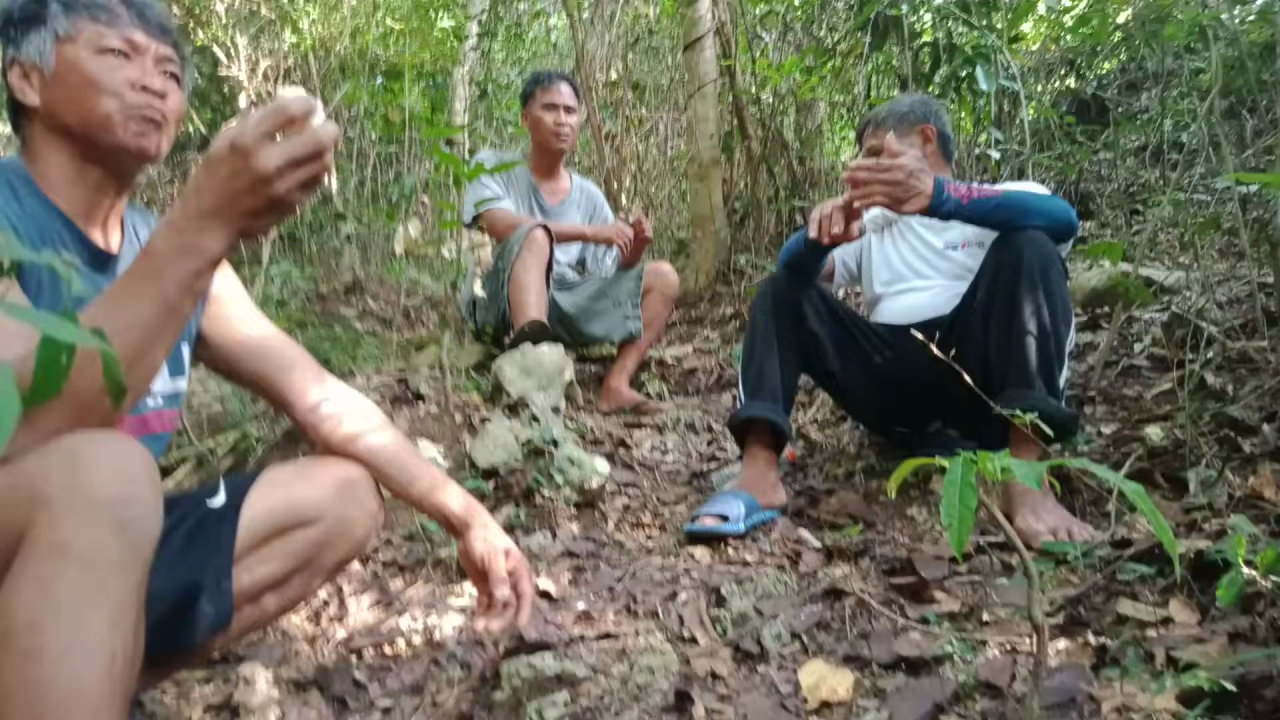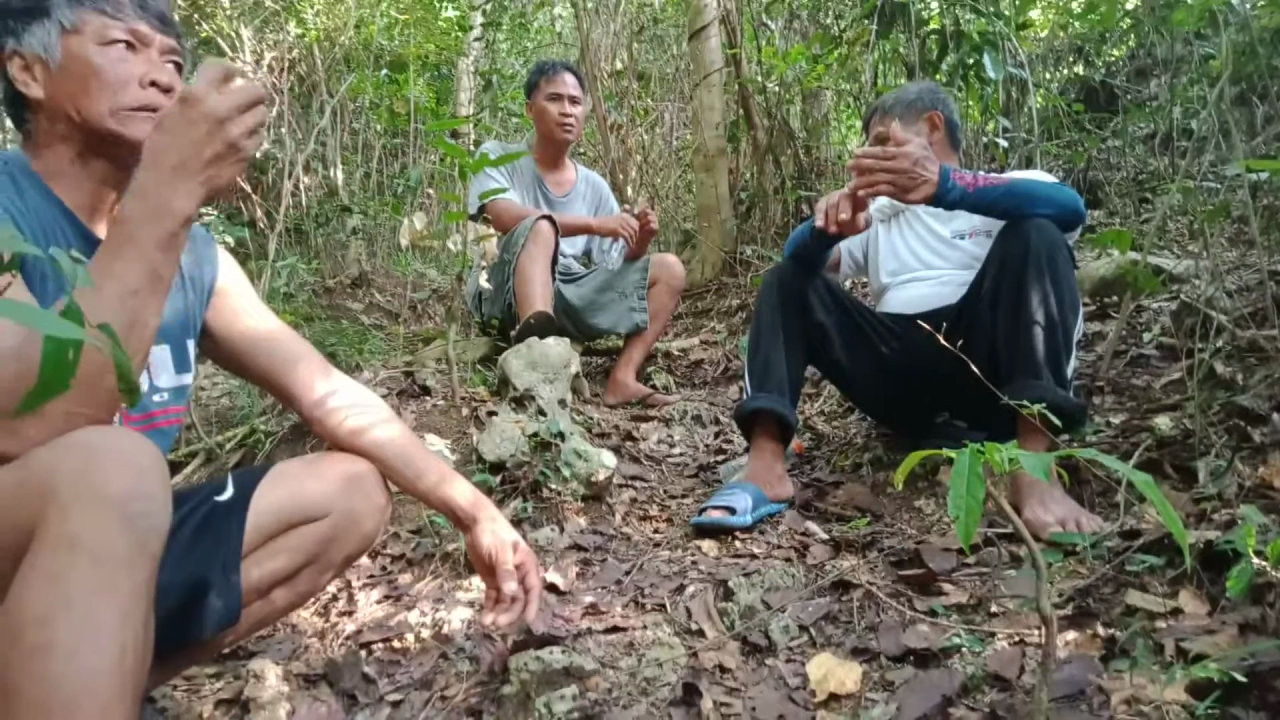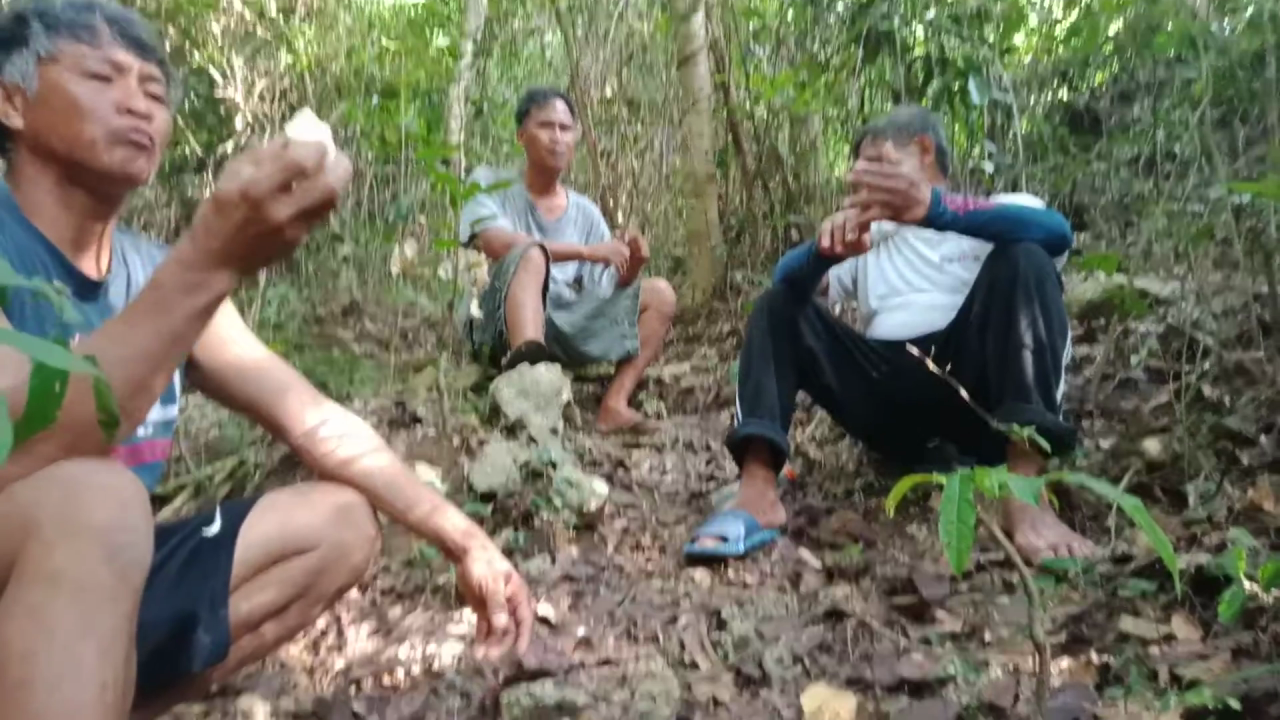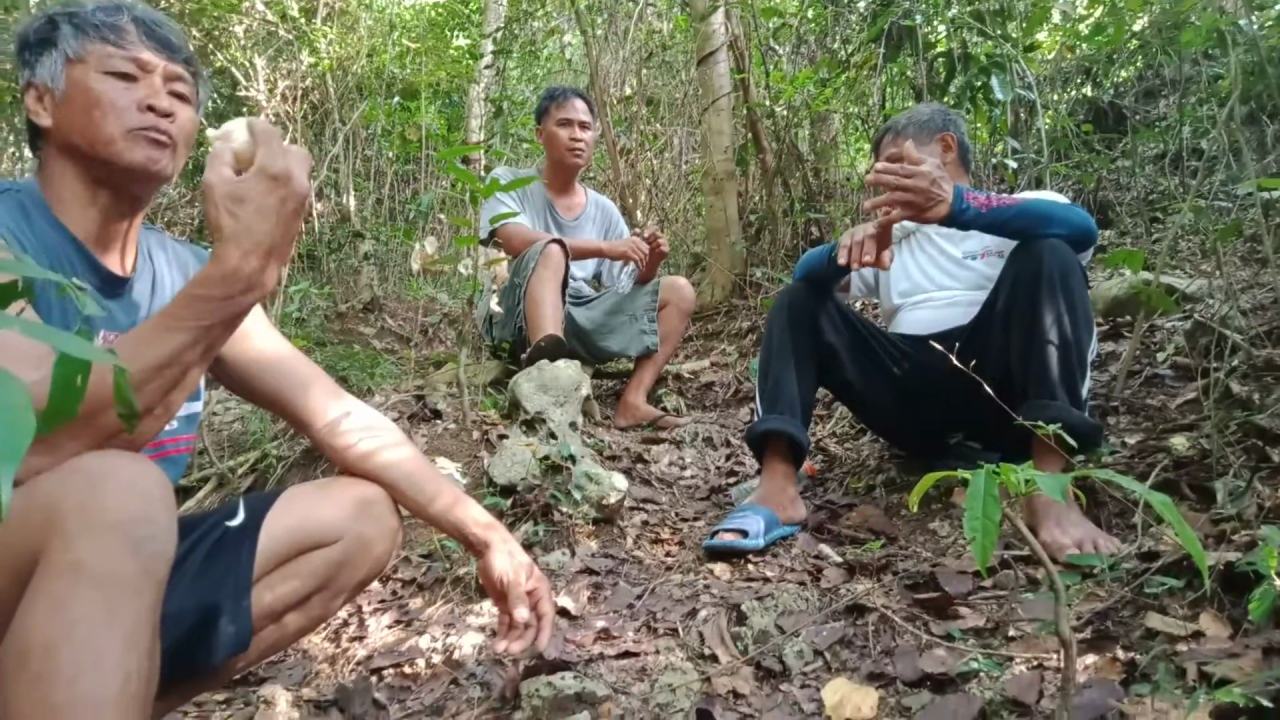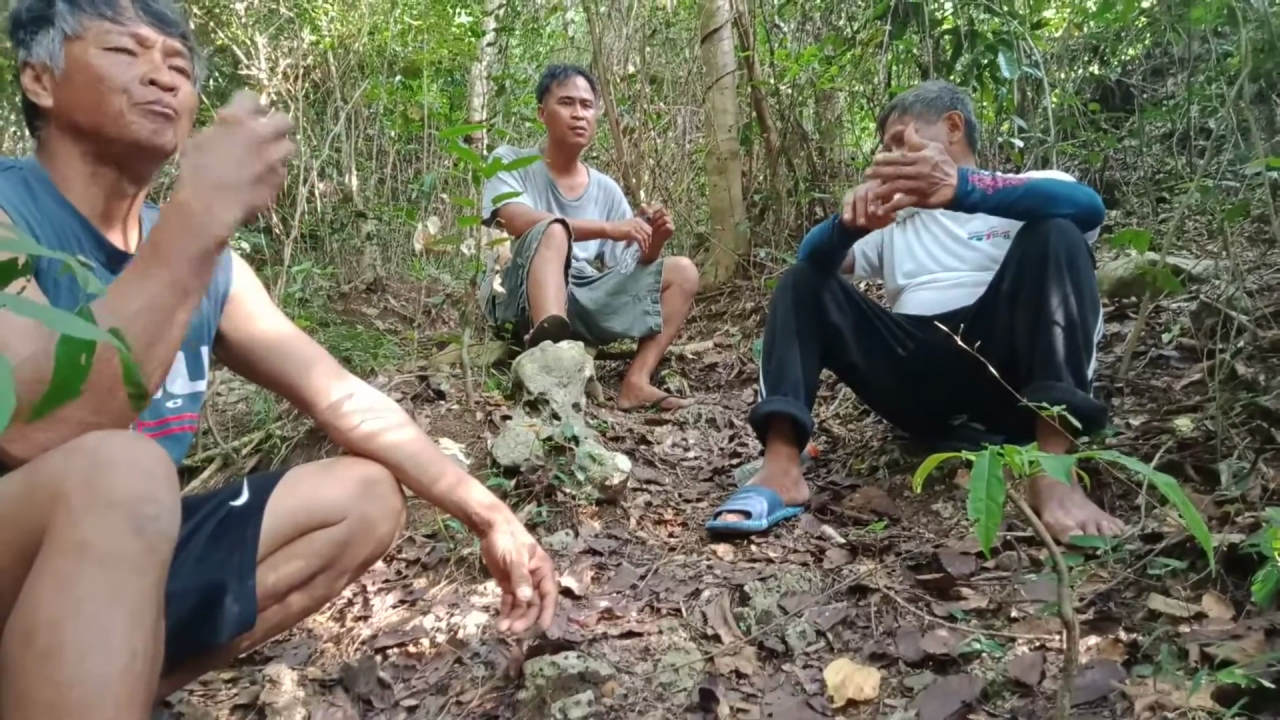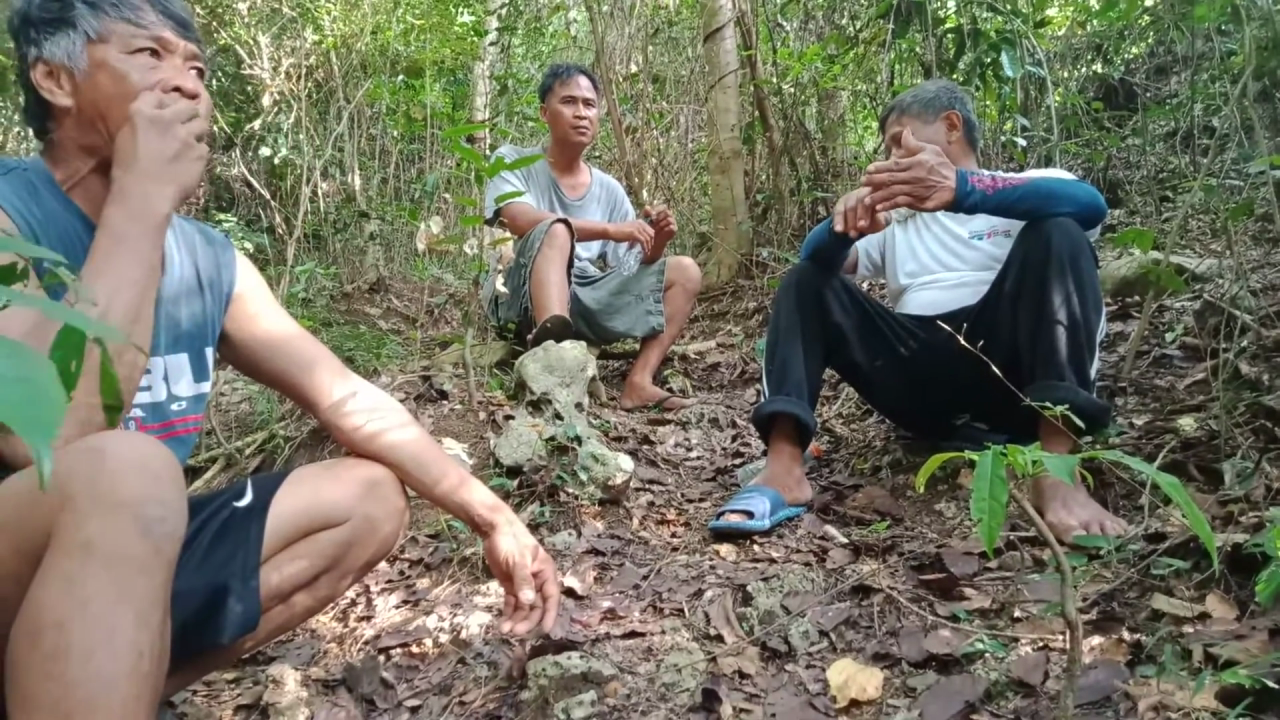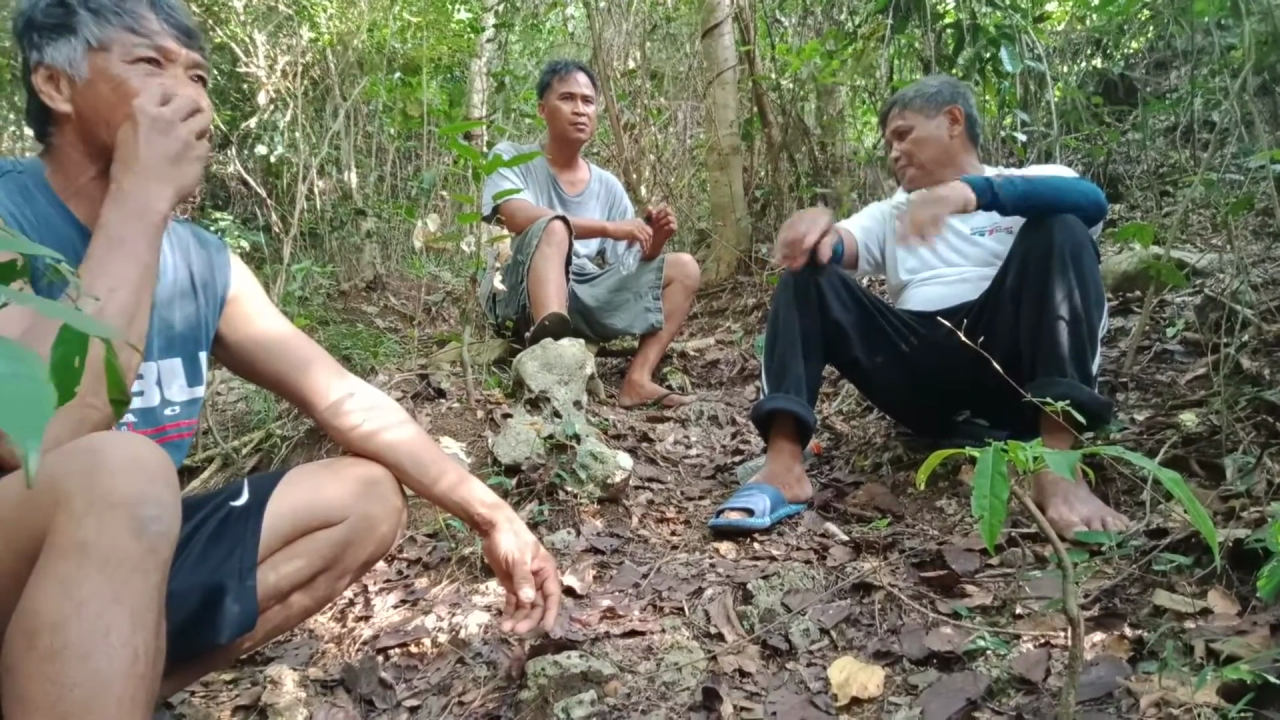
dt=0.5s
person 1, frame 1
left shoulder: (169, 251)
left elbow: (320, 396)
left wrist: (463, 515)
right wrist: (205, 226)
left hip: (102, 552)
left knee: (344, 495)
right knee: (104, 470)
person 1, frame 2
left shoulder: (189, 256)
left elbow: (328, 392)
left wrist: (472, 510)
right wrist: (170, 191)
left hip: (111, 552)
left knee: (351, 491)
right knee: (113, 467)
person 1, frame 3
left shoulder: (159, 278)
left elbow: (315, 422)
left wrist: (460, 538)
right wrist: (210, 264)
left hip: (101, 583)
left knee: (341, 522)
right knee: (92, 503)
person 1, frame 4
left shoulder: (187, 273)
left elbow: (338, 415)
left wrist: (483, 533)
right wrist: (242, 271)
left hip: (120, 573)
left knee: (361, 516)
right knee: (116, 490)
person 1, frame 5
left shoulder: (206, 265)
left elbow: (342, 397)
left wrist: (486, 513)
right wrist: (202, 214)
left hip: (120, 558)
left knee: (365, 495)
right knee: (118, 471)
person 1, frame 6
left shoulder: (209, 260)
left elbow: (347, 398)
left wrist: (491, 515)
right wrist: (142, 199)
left hip: (129, 559)
left knee: (369, 497)
right knee: (126, 470)
person 1, frame 7
left shoulder: (202, 263)
left elbow: (344, 399)
left wrist: (488, 513)
right wrist: (141, 196)
left hip: (120, 557)
left knee: (366, 496)
right knee: (118, 469)
person 2, frame 1
left shoulder: (1001, 201)
right shoulder: (874, 227)
left elbow: (1061, 219)
right elbow: (792, 266)
left wrist: (936, 195)
right wrist: (823, 233)
left hip: (979, 372)
right hip: (895, 385)
left knee: (1025, 246)
right knee: (781, 290)
left ankle: (1026, 479)
right ankle: (758, 474)
person 2, frame 2
left shoulder: (1012, 190)
right shoulder: (881, 216)
left elbow: (1069, 207)
right elbow: (797, 257)
left wrist: (942, 185)
right wrist: (826, 223)
left hip: (987, 363)
right hip: (903, 377)
left knee: (1033, 235)
right knee: (786, 280)
left ankle: (1033, 468)
right ankle: (765, 466)
person 2, frame 3
left shoulder: (995, 218)
right shoulder: (870, 241)
left elbow: (1056, 233)
right elbow: (787, 278)
left wrist: (932, 208)
right wrist: (827, 248)
left hip: (974, 389)
right hip: (894, 405)
left knee: (1021, 258)
right knee: (777, 305)
left ankle: (1025, 494)
right ankle: (757, 492)
person 2, frame 4
left shoulder: (1021, 212)
right shoulder: (893, 238)
left elbow: (1081, 228)
right elbow: (806, 274)
left wrist: (955, 205)
right wrist: (847, 249)
left hip: (999, 387)
right hip: (916, 400)
left knee: (1045, 255)
right knee: (797, 301)
left ankle: (1049, 490)
right ankle: (778, 487)
person 2, frame 5
left shoulder: (1026, 190)
right shoulder: (896, 218)
left elbow: (1088, 207)
right elbow: (812, 256)
left wrist: (961, 187)
right wrist: (851, 222)
left hip: (1004, 366)
right hip: (919, 380)
left knee: (1053, 235)
right knee: (802, 283)
left ankle: (1053, 471)
right ankle: (781, 468)
person 2, frame 6
left shoulder: (1028, 188)
right shoulder: (895, 218)
left elbow: (1088, 203)
right elbow: (817, 256)
left wrist: (960, 188)
right wrist: (844, 222)
left hip: (1007, 365)
right hip: (921, 379)
left knee: (1055, 233)
right knee: (805, 281)
left ankle: (1057, 470)
right ankle: (784, 467)
person 2, frame 7
left shoulder: (1029, 185)
right shoulder: (892, 213)
left elbow: (1090, 200)
right elbow: (837, 244)
left wrist: (971, 190)
right wrist: (814, 226)
left hip: (1009, 361)
right hip: (923, 376)
left knee: (1057, 228)
right knee: (807, 275)
left ankle: (1057, 467)
right ankle: (784, 464)
person 3, frame 1
left shoulder: (589, 195)
right shoulder: (493, 166)
left elbow: (613, 276)
right elbow: (499, 225)
left wrist: (633, 252)
right wrist: (588, 232)
left hip: (565, 303)
right hip: (500, 302)
left knee: (663, 277)
right knee: (535, 234)
left ankle: (615, 386)
right ankle: (529, 346)
person 3, frame 2
left shoulder: (595, 186)
right shoulder: (497, 156)
left elbow: (617, 268)
right elbow: (504, 217)
left wrist: (638, 245)
right wrist: (594, 225)
left hip: (570, 297)
right hip: (505, 294)
left knee: (668, 269)
right knee: (541, 226)
left ankle: (622, 379)
right ankle: (534, 339)
person 3, frame 3
left shoulder: (586, 212)
right shoulder: (489, 185)
left elbow: (609, 296)
right elbow: (496, 244)
left wrist: (629, 270)
right wrist: (585, 252)
left hip: (562, 325)
right hip: (498, 322)
left knee: (659, 295)
right knee: (531, 254)
left ankle: (614, 405)
right ankle: (525, 366)
person 3, frame 4
left shoulder: (605, 210)
right shoulder: (508, 182)
left elbow: (629, 291)
right elbow: (515, 241)
left wrist: (649, 265)
right wrist: (605, 247)
left hip: (581, 320)
right hip: (517, 318)
left knee: (679, 291)
right knee: (551, 249)
left ankle: (633, 401)
person 3, frame 5
left shoulder: (607, 190)
right shoulder: (510, 161)
left elbow: (631, 271)
right elbow: (517, 221)
left wrist: (652, 244)
right wrist: (608, 229)
left hip: (585, 301)
right hip: (519, 299)
left knee: (682, 272)
right knee: (554, 230)
left ankle: (636, 382)
right ankle: (548, 344)
person 3, frame 6
left shoulder: (610, 190)
right shoulder: (512, 161)
left elbow: (635, 268)
right elbow: (520, 221)
left wrist: (655, 244)
right wrist: (610, 229)
left hip: (587, 301)
right hip: (522, 298)
left knee: (685, 271)
right knee: (557, 229)
left ankle: (639, 382)
right ankle: (551, 346)
person 3, frame 7
left shoulder: (608, 186)
right shoulder: (511, 158)
left elbow: (633, 268)
right elbow: (518, 217)
left wrist: (653, 242)
right wrist: (608, 228)
left hip: (586, 297)
right hip: (520, 295)
left knee: (683, 268)
right knee: (555, 226)
left ankle: (637, 380)
right ankle: (550, 342)
